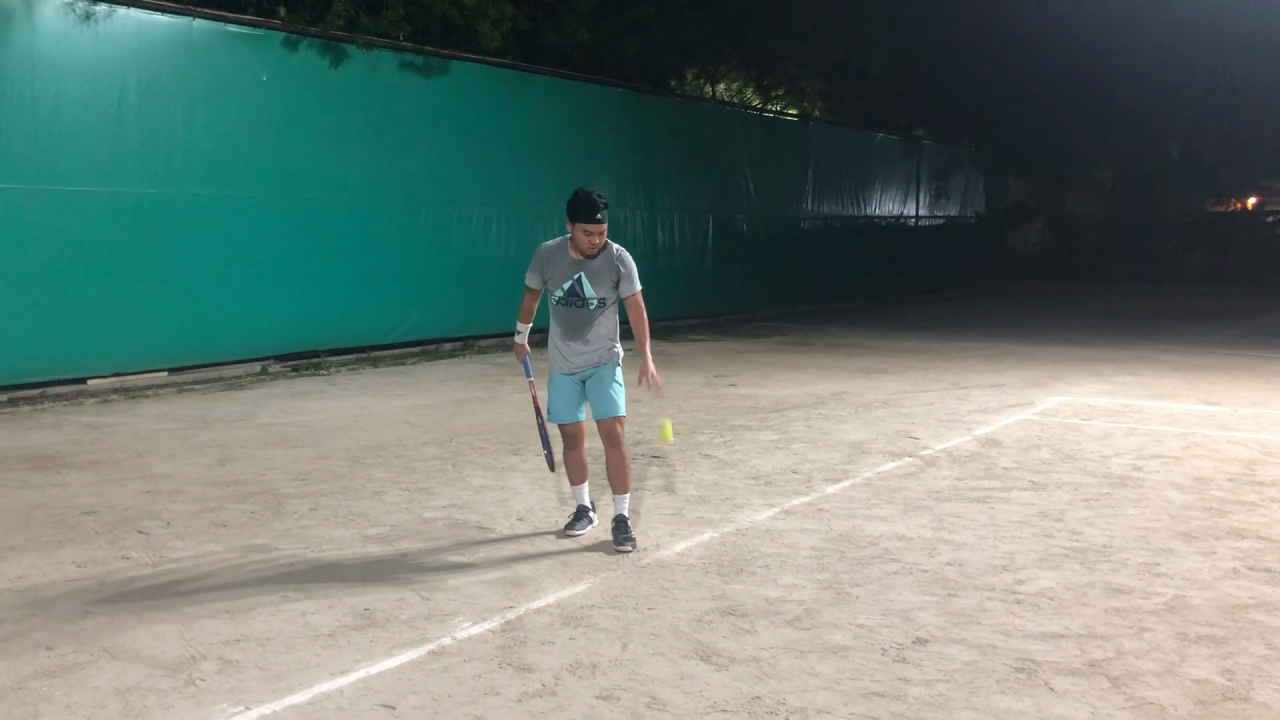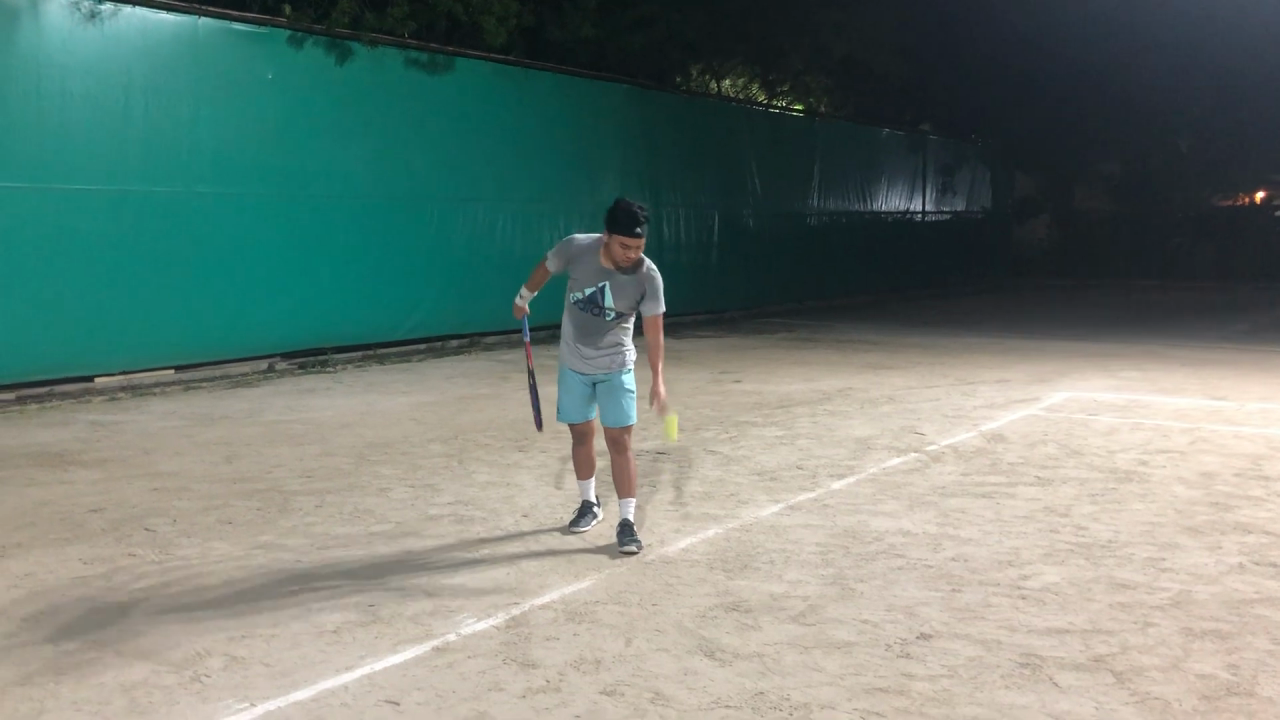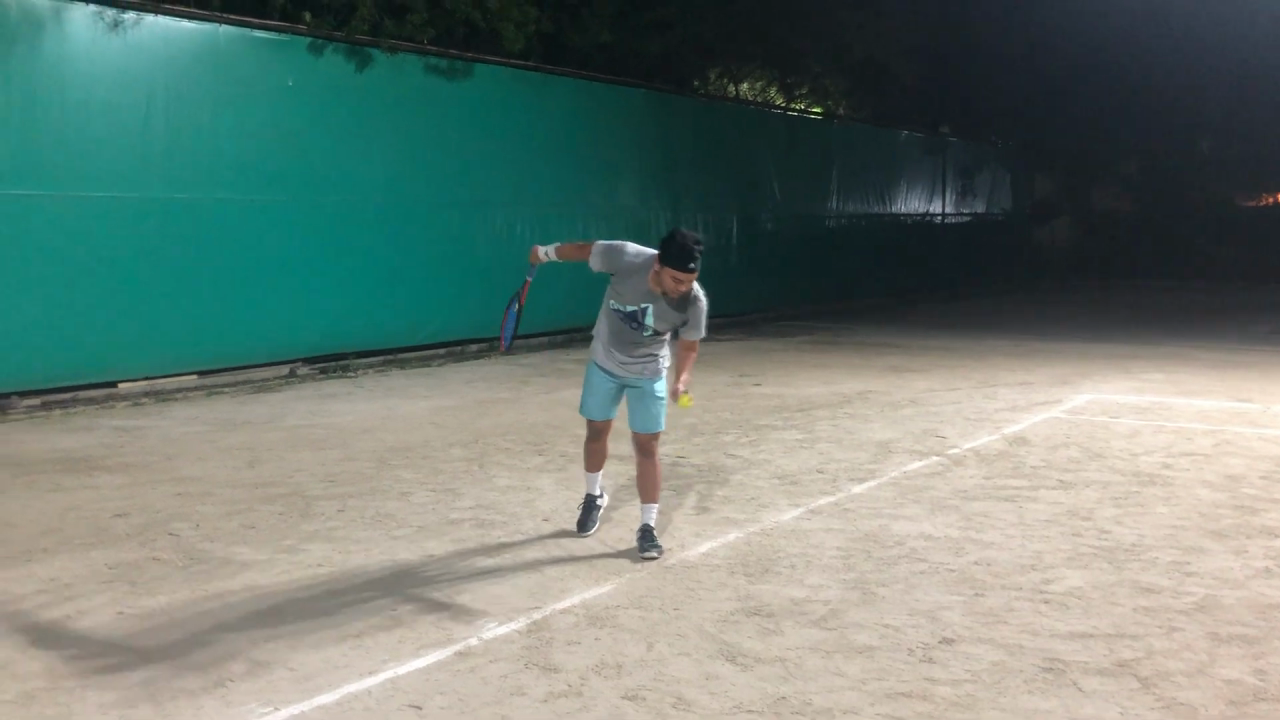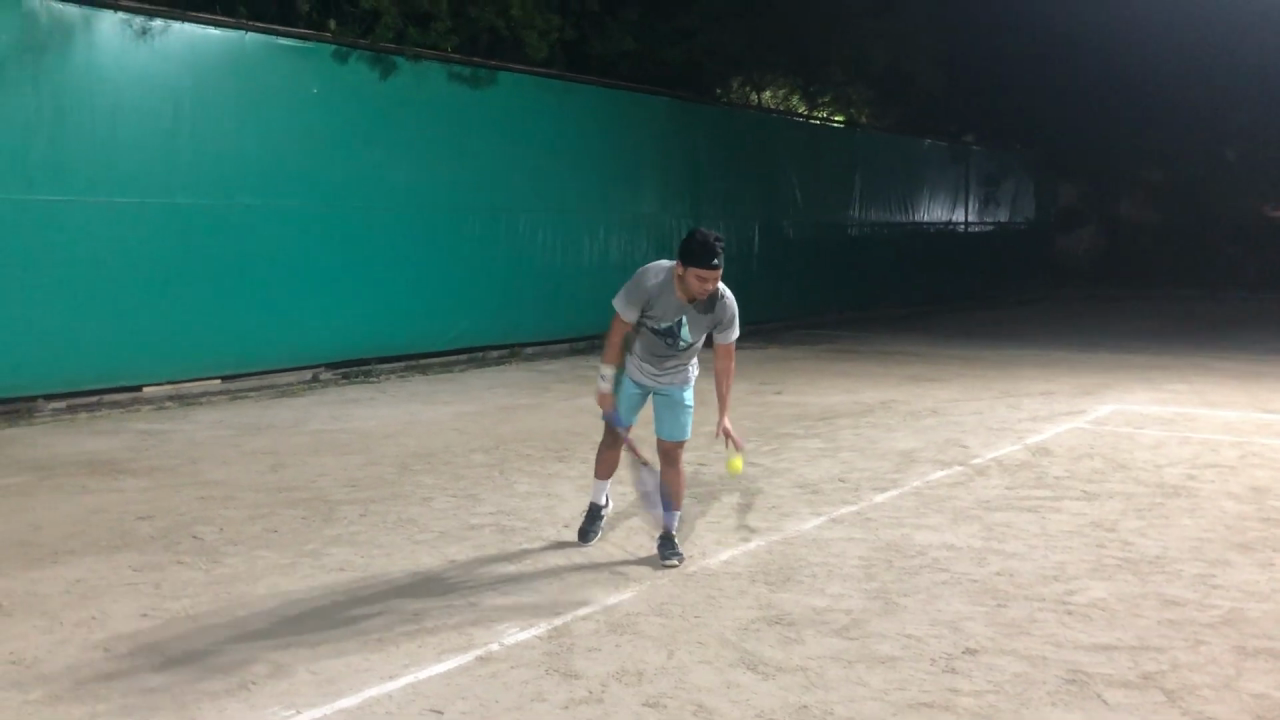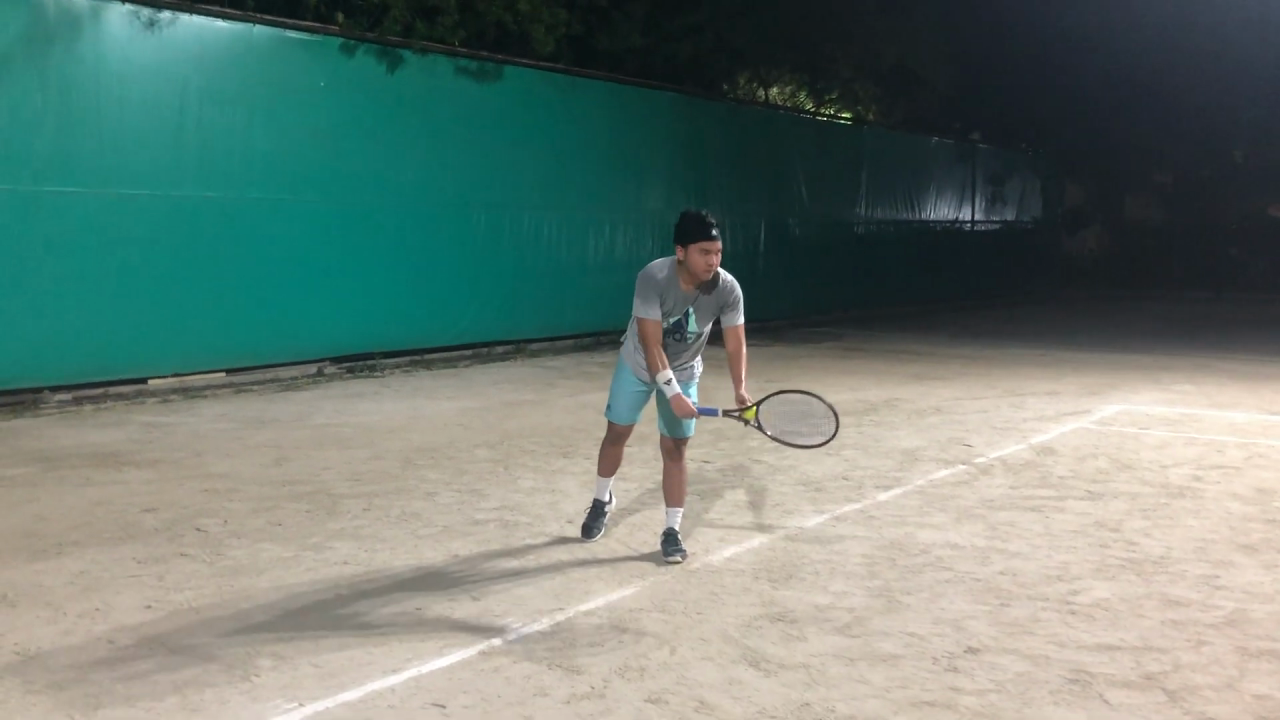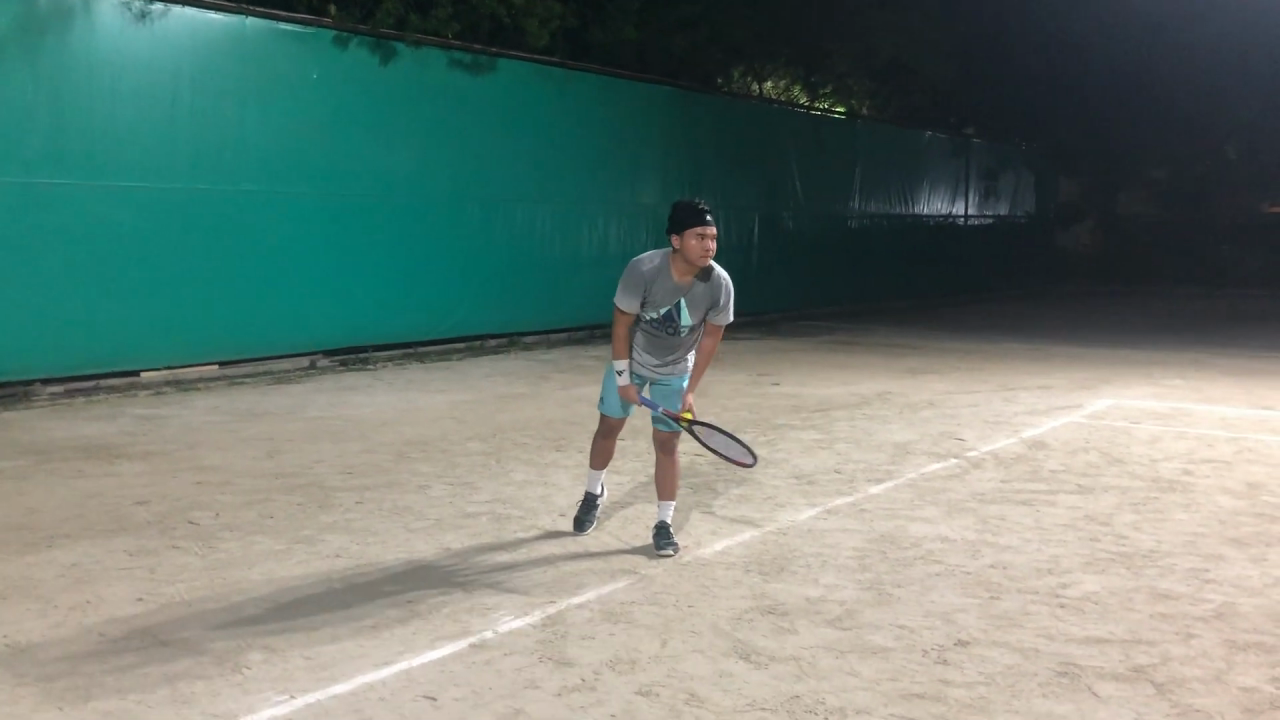
dt=0.4s
person 1, frame 1
left shoulder: (619, 260)
right shoulder: (546, 255)
left elbow: (636, 309)
right elbow: (531, 295)
left wrist: (645, 357)
right wrist: (520, 338)
left hip: (603, 362)
right hip: (562, 365)
left knee: (613, 434)
right knee: (571, 437)
left ankle: (621, 518)
right ankle: (584, 508)
person 1, frame 2
left shoulder: (649, 277)
right shoulder: (576, 249)
left elbow: (653, 330)
right elbow: (545, 268)
left wrist: (658, 380)
right wrist: (523, 298)
left hip: (616, 366)
right hip: (574, 364)
left knee: (619, 440)
right knee: (581, 434)
left ankle: (627, 522)
right ankle: (589, 504)
person 1, frame 3
left shoulder: (695, 303)
right shoulder: (626, 258)
left elbow: (688, 348)
right elbow: (583, 250)
left wrist: (682, 380)
right wrist: (546, 252)
left hip: (649, 371)
right hip: (604, 361)
left knee: (646, 446)
right knee: (596, 431)
left ankle: (648, 527)
right ankle: (594, 497)
person 1, frame 4
left shoulder: (724, 304)
right shoulder: (647, 281)
left elbow: (725, 359)
right elbow: (618, 333)
left wrist: (723, 415)
right wrist: (605, 382)
left hip: (678, 380)
right hip: (633, 370)
left knee: (672, 454)
right knee: (613, 437)
left ankle: (668, 534)
right ankle: (598, 504)
person 1, frame 5
left shoulder: (727, 289)
right shoulder: (653, 278)
left elbow: (735, 342)
right elbow: (652, 345)
left wrist: (740, 387)
right wrist: (672, 394)
left hip: (684, 374)
right hip: (636, 366)
left knee: (674, 450)
right knee: (616, 434)
left ankle: (671, 531)
right ankle: (602, 501)
person 1, frame 6
left shoulder: (719, 284)
right shoulder: (642, 269)
left elbow: (710, 338)
right elbow: (621, 327)
left wrist: (690, 390)
right wrist: (623, 379)
left hip: (675, 370)
right hip: (629, 362)
left knee: (667, 443)
right knee: (608, 427)
left ankle: (664, 524)
right ankle: (594, 493)
